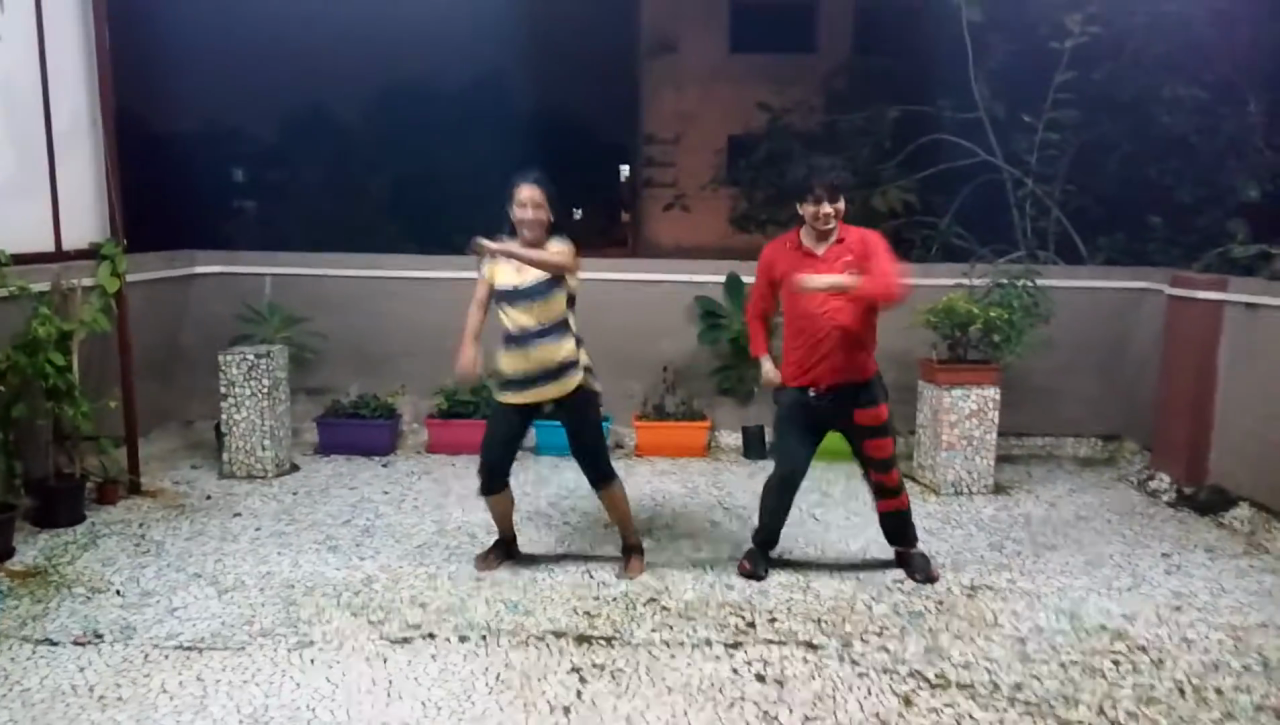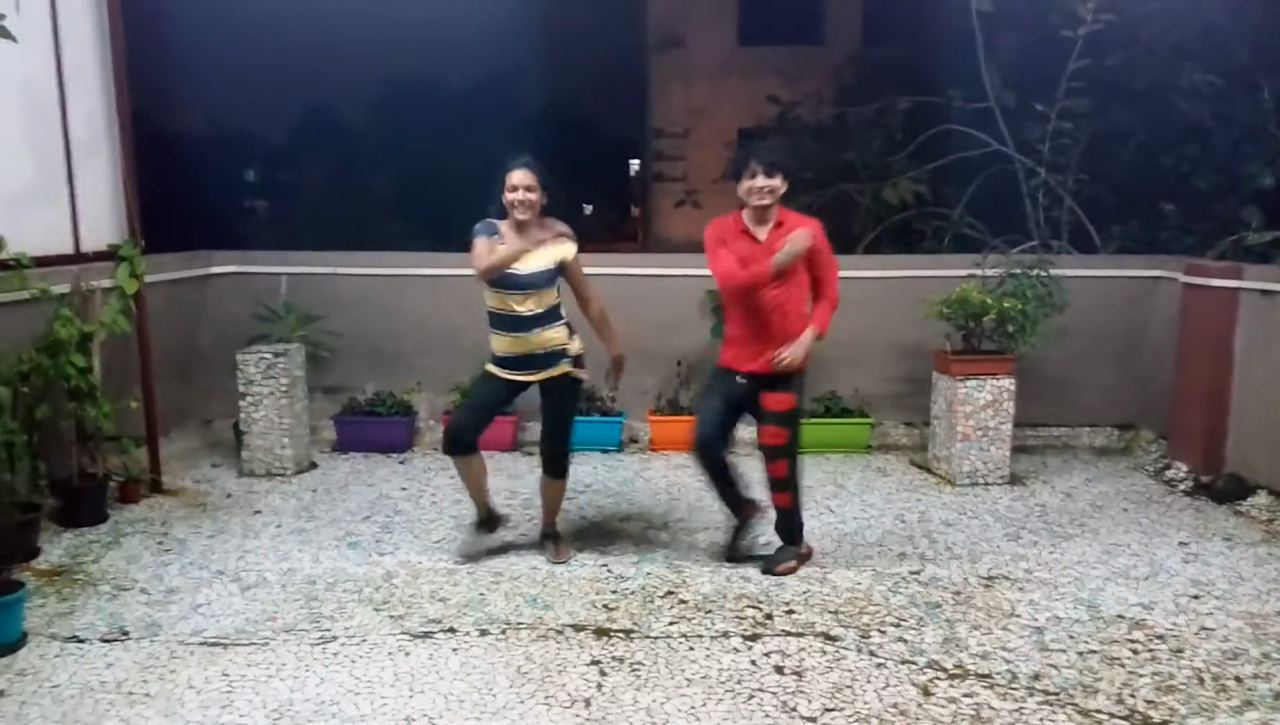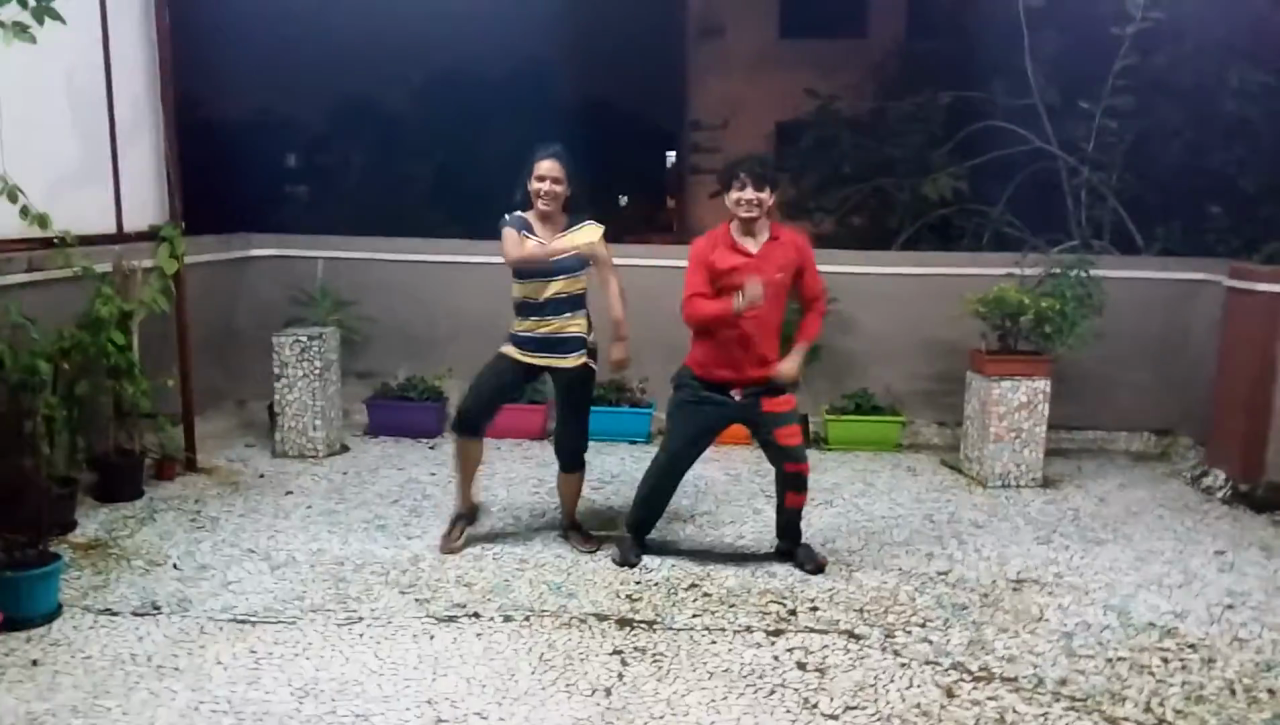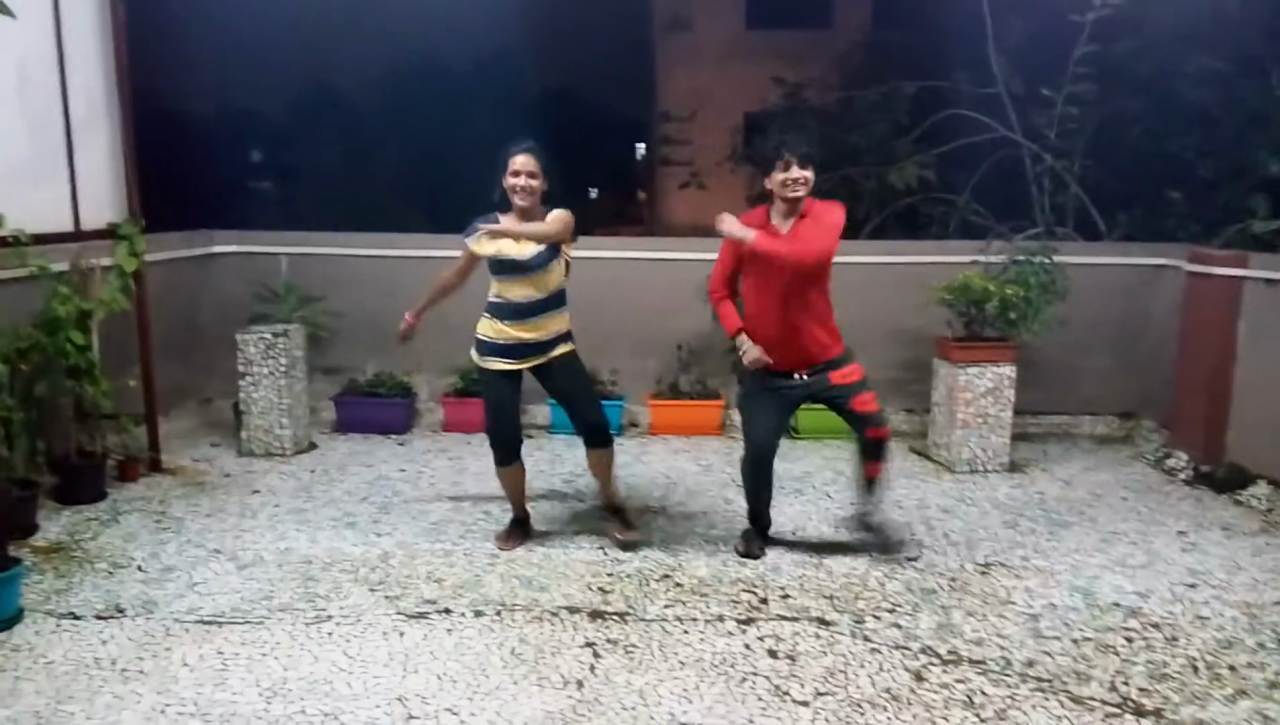
dt=0.5s
person 1, frame 1
left shoulder: (865, 242)
right shoulder: (776, 253)
left elbow: (892, 291)
right elbow: (756, 313)
left wrist: (837, 282)
right wrist: (763, 359)
left hip: (857, 383)
right hip: (799, 387)
left knee: (884, 471)
right knee: (786, 475)
left ankle: (907, 548)
right ankle: (761, 548)
person 1, frame 2
left shoulder: (807, 230)
right shoulder: (721, 231)
left elbow: (828, 293)
right elbow: (730, 283)
left wrist: (806, 339)
right wrist: (780, 258)
left hip: (785, 367)
right hip: (732, 366)
left knee: (777, 457)
right knee: (706, 444)
left ankle: (793, 542)
right ankle: (742, 510)
person 1, frame 3
left shoulder: (794, 245)
right shoulder: (707, 247)
left elbow: (814, 303)
right elbow: (692, 311)
left wrist: (797, 355)
right wrist: (737, 304)
left hip: (765, 382)
right hip: (705, 383)
left knee: (795, 464)
right knee: (669, 462)
left ankle: (791, 542)
right ankle: (634, 534)
person 1, frame 4
left shoulder: (826, 214)
right shoulder: (742, 226)
left elbow: (808, 257)
right elbow: (721, 290)
left wrist: (748, 238)
right wrist: (741, 338)
left hip: (823, 357)
right hip: (764, 366)
left knee: (874, 426)
right knee: (758, 454)
left ankle: (869, 508)
right ankle: (757, 528)
person 2, frame 1
left shoulder: (557, 248)
right shoulder: (495, 257)
left elbow: (561, 263)
right elbow: (478, 307)
left wrist: (508, 251)
right wrist: (468, 347)
left hip: (566, 377)
right hip: (515, 383)
left knee: (596, 466)
right knee: (491, 471)
left ankle: (632, 544)
right ankle: (506, 541)
person 2, frame 2
left shoulder: (562, 244)
right shoulder: (488, 232)
left elbow: (589, 302)
right elbow: (484, 267)
left wrist: (614, 350)
right wrist: (533, 241)
left hip: (557, 360)
right hip: (506, 362)
left knee: (555, 452)
right knee: (458, 434)
left ankle: (550, 531)
right ankle: (486, 512)
person 2, frame 3
left shoulder: (588, 230)
right shoulder: (515, 224)
left elbow: (610, 282)
right elbow: (514, 257)
left wrist: (620, 336)
right wrist: (572, 246)
left hip: (572, 349)
right hip: (523, 346)
left knee: (572, 445)
right knee: (469, 415)
left ankle: (570, 523)
right ankle: (464, 509)
person 2, frame 4
left shoulder: (556, 220)
right shoulder: (483, 229)
left elbow: (557, 233)
right elbow: (454, 276)
left wrist: (506, 230)
right wrist: (416, 312)
left hip: (551, 345)
right hip: (497, 349)
left knee: (595, 425)
right knee: (503, 441)
left ankle: (612, 505)
right ankle: (520, 519)
